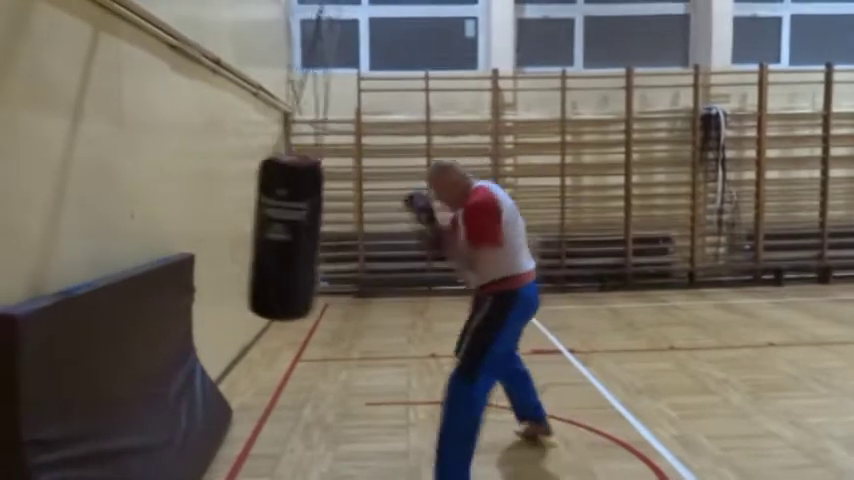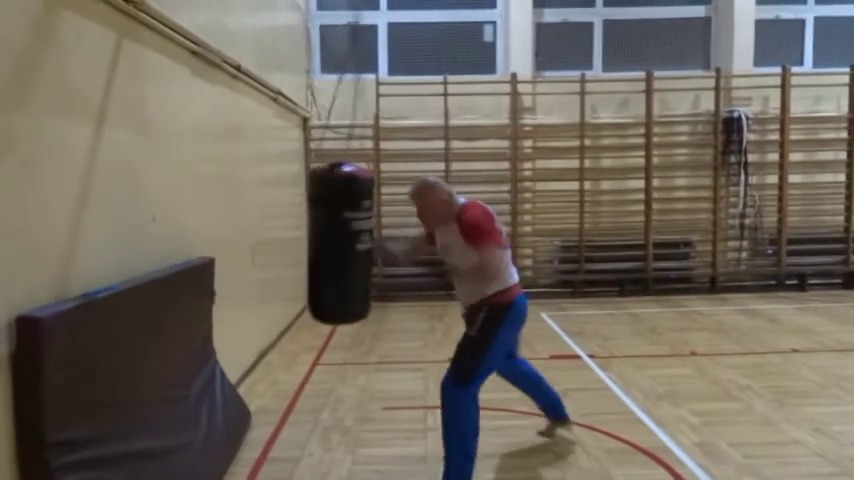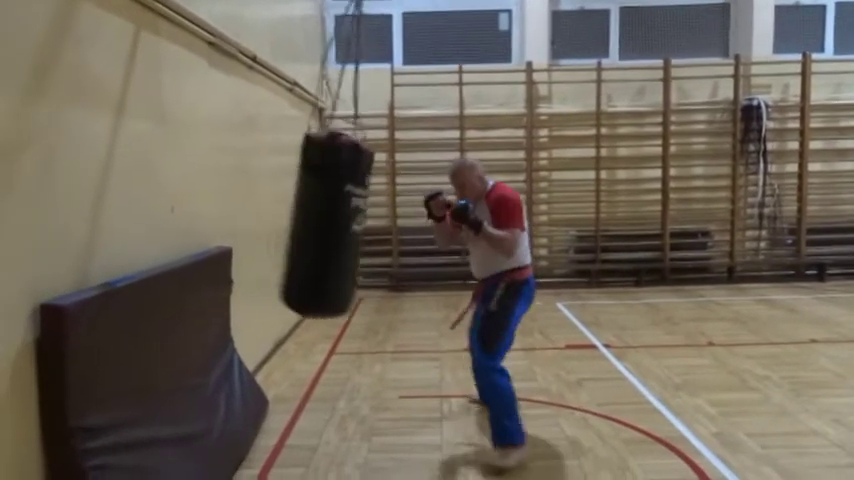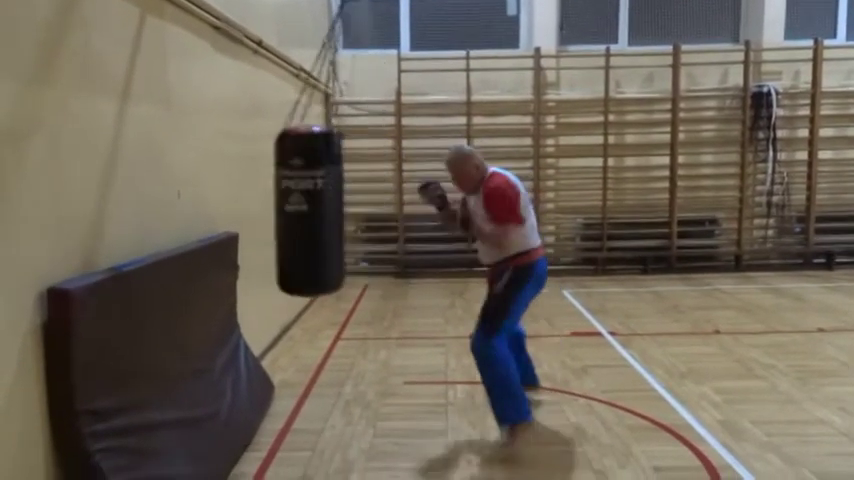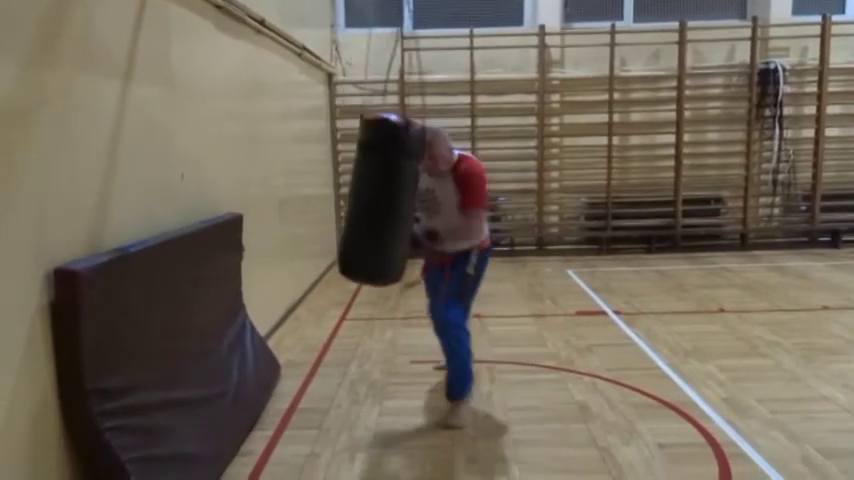
dt=1s
person 1, frame 1
left shoulder: (481, 201)
right shoulder: (482, 196)
left elbow: (473, 263)
right elbow: (457, 242)
left wrist: (444, 240)
right wrist: (437, 226)
left hip: (506, 296)
right hip: (520, 291)
left knee: (468, 380)
right knee: (504, 358)
right ankle: (536, 420)
person 1, frame 2
left shoulder: (474, 216)
right shoulder: (444, 217)
left elbow: (492, 262)
right elbow: (421, 247)
left wrist: (456, 268)
left hip: (499, 308)
right hip: (493, 305)
left knee: (458, 387)
right knee: (509, 363)
right ankle: (557, 415)
person 1, frame 3
left shoulder: (503, 197)
right shoulder: (472, 201)
left elbow: (510, 246)
right elbow: (446, 240)
left wrist: (478, 227)
right wrist: (442, 214)
left hip: (511, 285)
right hip: (496, 284)
left knee: (486, 360)
right knee: (479, 343)
left ankle: (511, 442)
right ankle: (491, 394)
person 1, frame 4
left shoulder: (500, 186)
right shoulder: (476, 188)
left elbow: (505, 240)
right elbow: (455, 222)
left wrist: (471, 223)
right wrist: (438, 202)
left hip: (522, 268)
right hip: (512, 267)
left knee: (485, 342)
right knee: (504, 328)
left ankle: (518, 422)
right ankle: (526, 379)
person 1, frame 5
left shoulder: (468, 170)
right shoulder: (420, 168)
left elbow: (475, 226)
left wrist: (432, 235)
left hip: (468, 254)
right hip: (437, 251)
left knee: (449, 318)
right knee: (443, 307)
left ankle: (459, 398)
right ankle: (456, 355)
